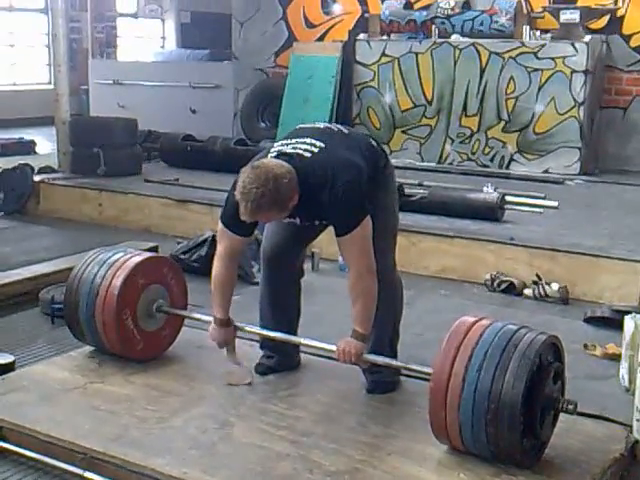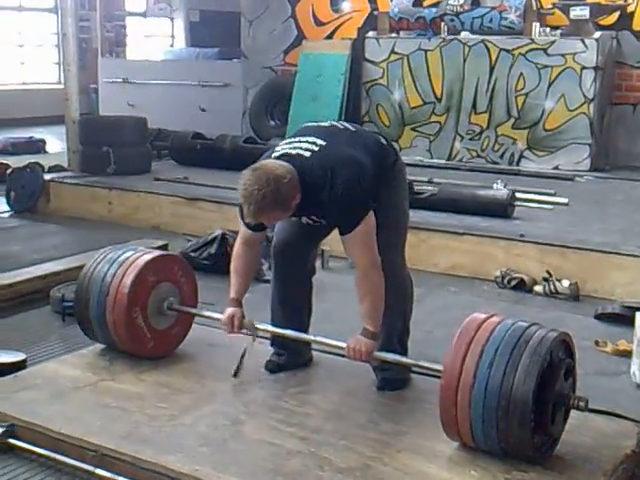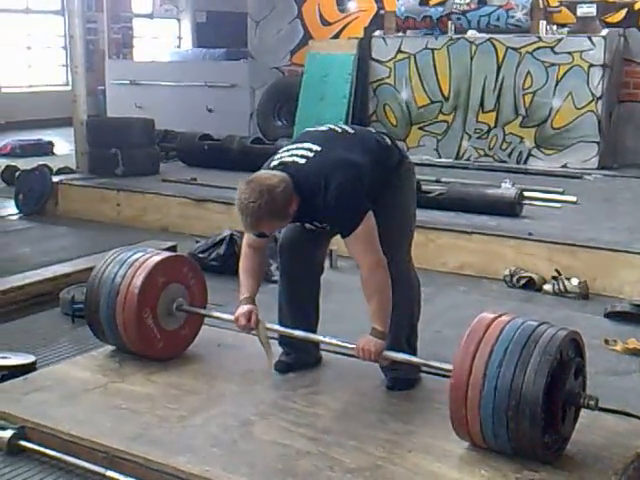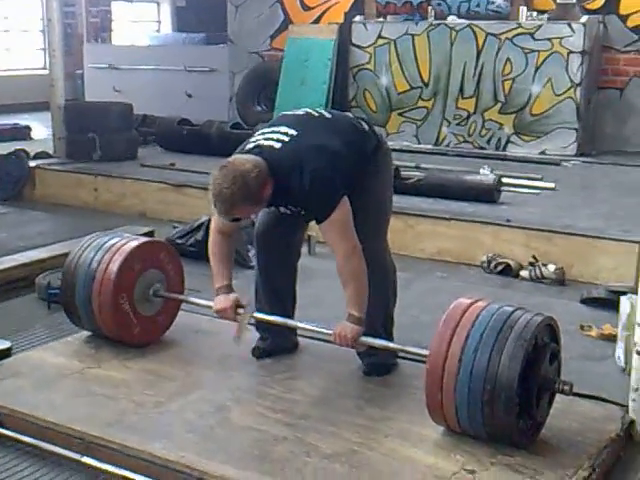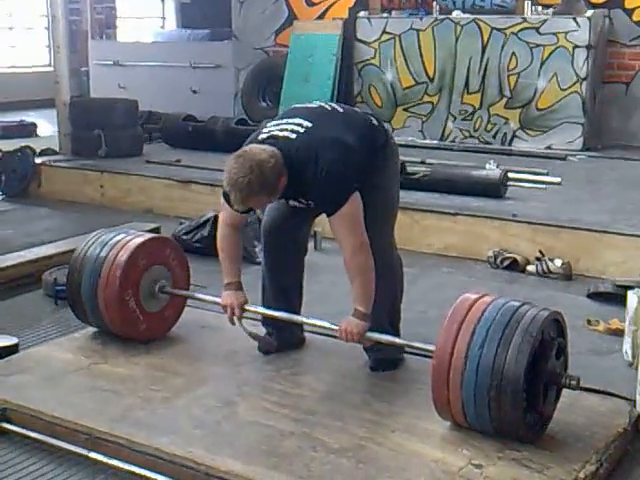
dt=0.4s
person 1, frame 1
left shoulder: (340, 191)
right shoulder: (248, 190)
left elbow: (361, 268)
right elbow: (226, 255)
left wrist: (359, 335)
right wrist: (221, 321)
left hip: (371, 175)
left knee: (379, 266)
right knee: (274, 255)
right ankle: (279, 351)
person 1, frame 2
left shoulder: (340, 190)
right shoulder: (259, 189)
left elbow: (367, 265)
right elbow: (247, 243)
left wrist: (369, 333)
right wrist: (235, 301)
left hip: (380, 174)
left knee: (388, 263)
right knee: (286, 252)
left ankle: (391, 359)
right ankle: (290, 348)
person 1, frame 3
left shoulder: (337, 194)
right shoulder: (263, 194)
left elbow: (372, 264)
right elbow: (253, 246)
left wrist: (378, 332)
right wrist: (246, 299)
left hip: (388, 173)
left knee: (394, 262)
right knee: (292, 251)
left ankle: (401, 359)
right ankle: (299, 348)
person 1, frame 4
left shoulder: (313, 180)
right shoulder: (237, 178)
left elbow: (347, 250)
right elbow: (220, 232)
left wrist: (355, 318)
right wrist: (223, 289)
left hip: (365, 158)
left knee: (370, 248)
right knee: (269, 236)
left ankle: (378, 344)
right ankle: (276, 334)
person 1, frame 5
left shoulder: (327, 173)
right shoulder: (246, 170)
left elbow: (355, 246)
right elbow: (229, 224)
left wrist: (360, 314)
right wrist: (232, 285)
left hip: (372, 155)
left knee: (377, 244)
right knee: (276, 231)
right ankle: (282, 329)
